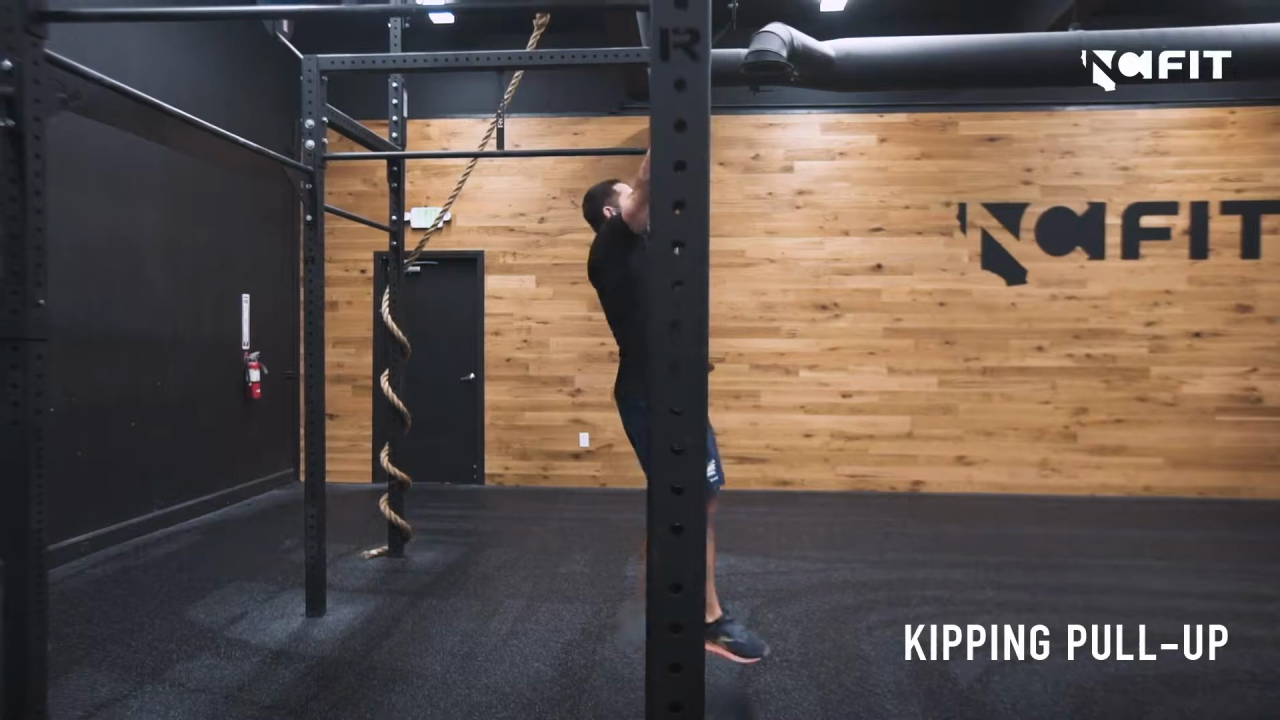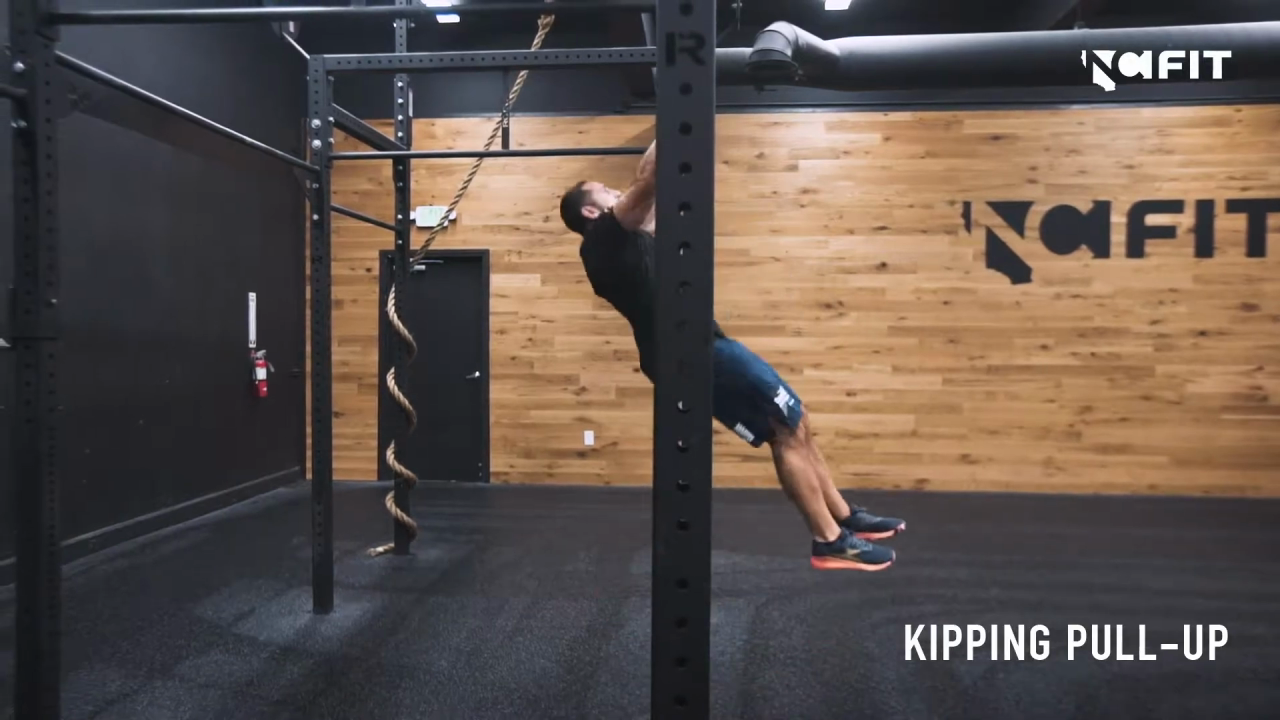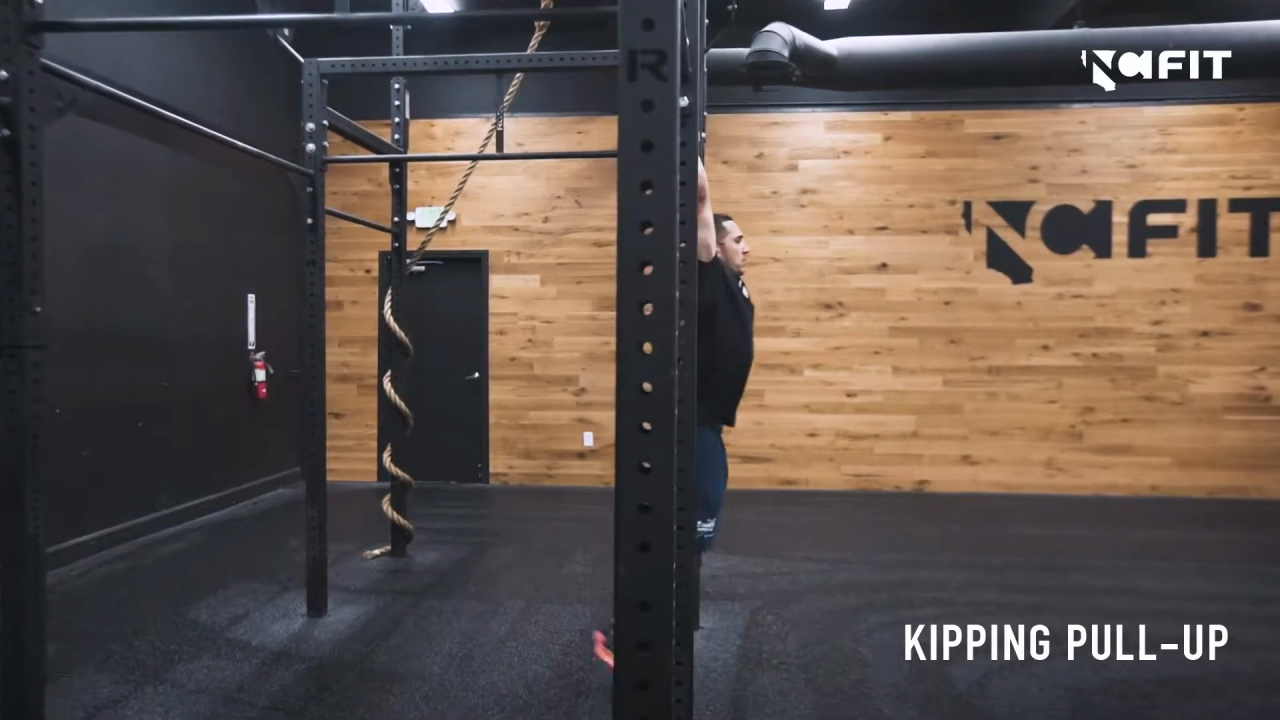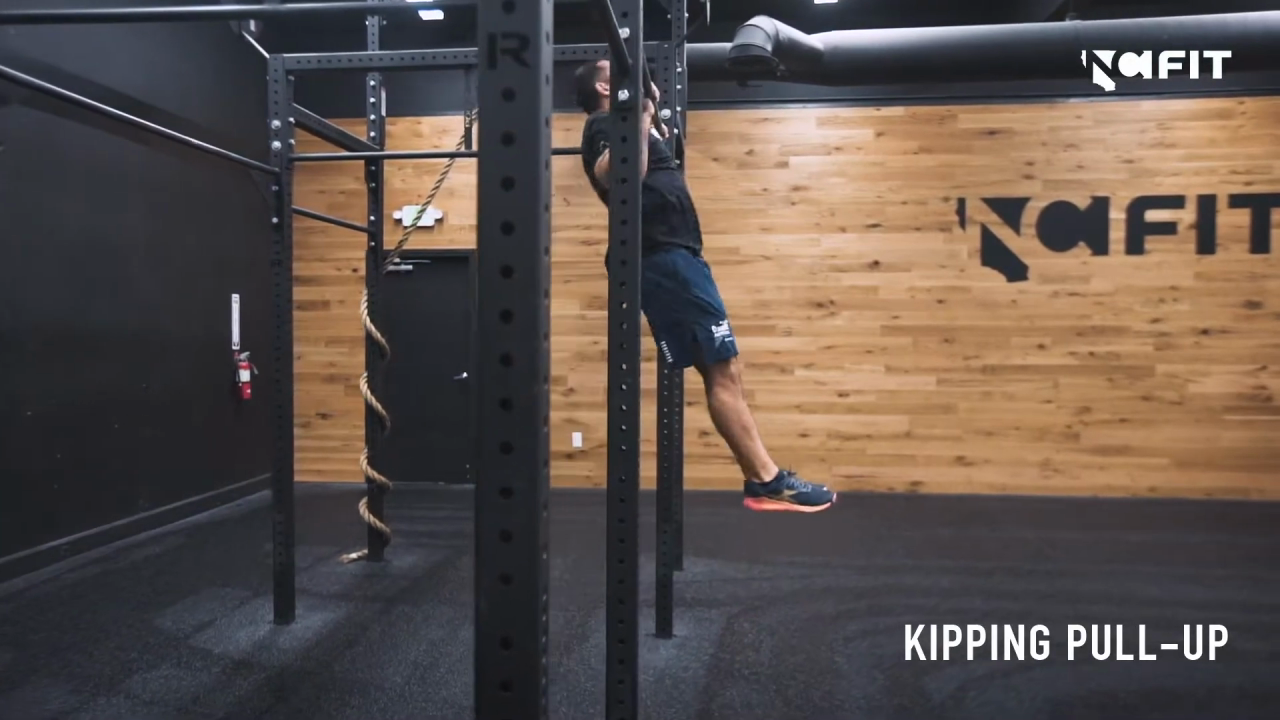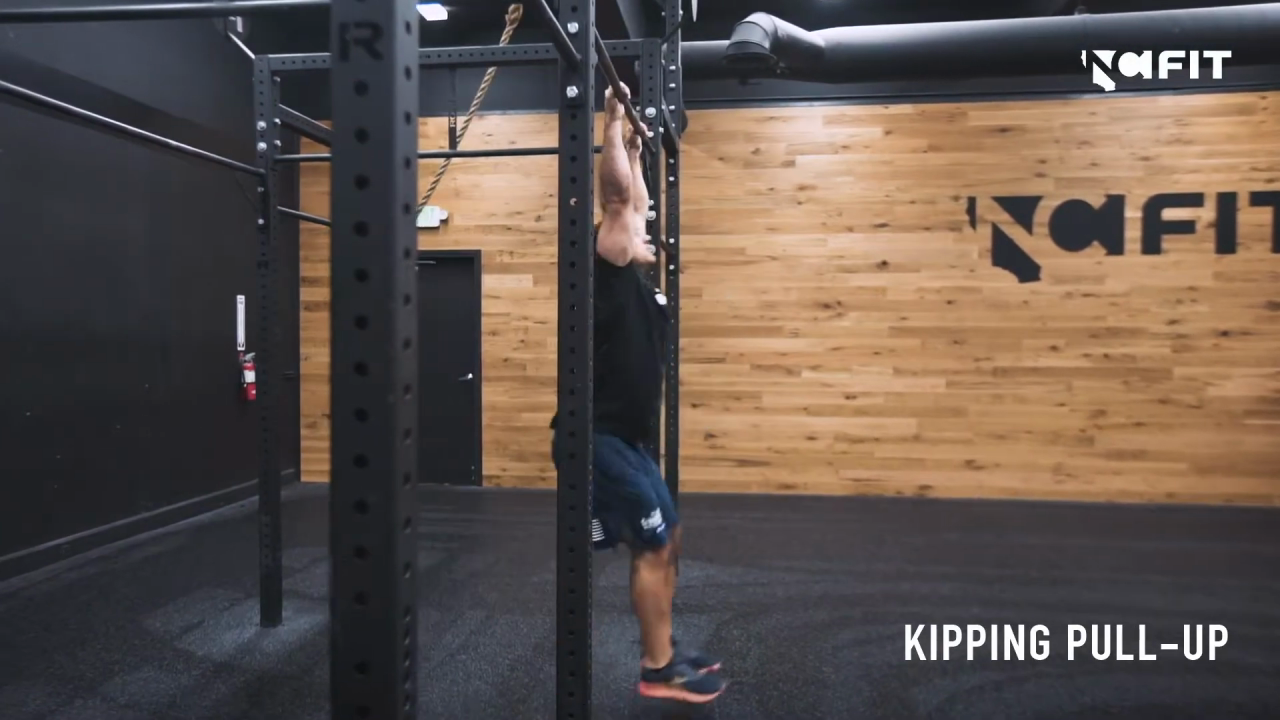
dt=1s
person 1, frame 1
left shoulder: (636, 249)
right shoulder: (612, 249)
left elbow: (649, 189)
right elbow: (645, 186)
right hip: (652, 395)
right ankle: (712, 619)
person 1, frame 2
left shoulder: (616, 239)
right shoulder: (606, 238)
right elbow: (641, 187)
left knee: (792, 426)
right knee: (792, 431)
left ankle: (844, 515)
right ankle: (831, 538)
person 1, frame 3
left shoulder: (725, 284)
right shoulder: (707, 277)
left elbow: (702, 210)
right elbow: (697, 205)
left hip: (703, 426)
right hip: (690, 428)
left knee: (693, 536)
right ankle: (620, 634)
person 1, frame 4
left shoulder: (617, 132)
right shoulder: (603, 126)
left elbow: (659, 178)
right elbow: (618, 172)
left wrist: (650, 128)
right wrist: (642, 113)
left hip: (673, 256)
right hip: (665, 256)
left knee: (721, 368)
right knee: (721, 369)
left ankle: (769, 478)
right ankle: (767, 481)
person 1, frame 5
left shoulder: (628, 286)
right shoulder: (617, 282)
left elbow: (633, 202)
right elbow: (620, 200)
left wrist: (627, 138)
right wrist: (611, 121)
left hip: (616, 438)
right hip: (599, 440)
left knee: (661, 540)
right knee: (658, 544)
left ankle: (665, 652)
right ankle: (661, 666)
